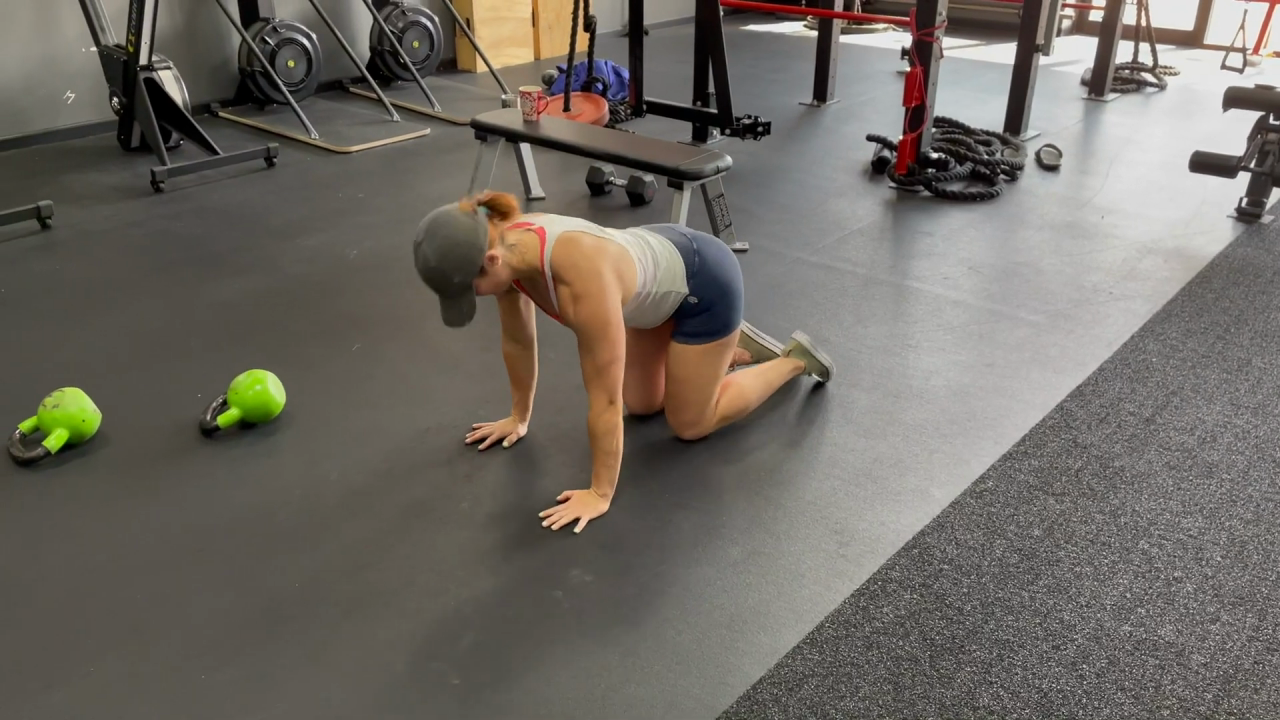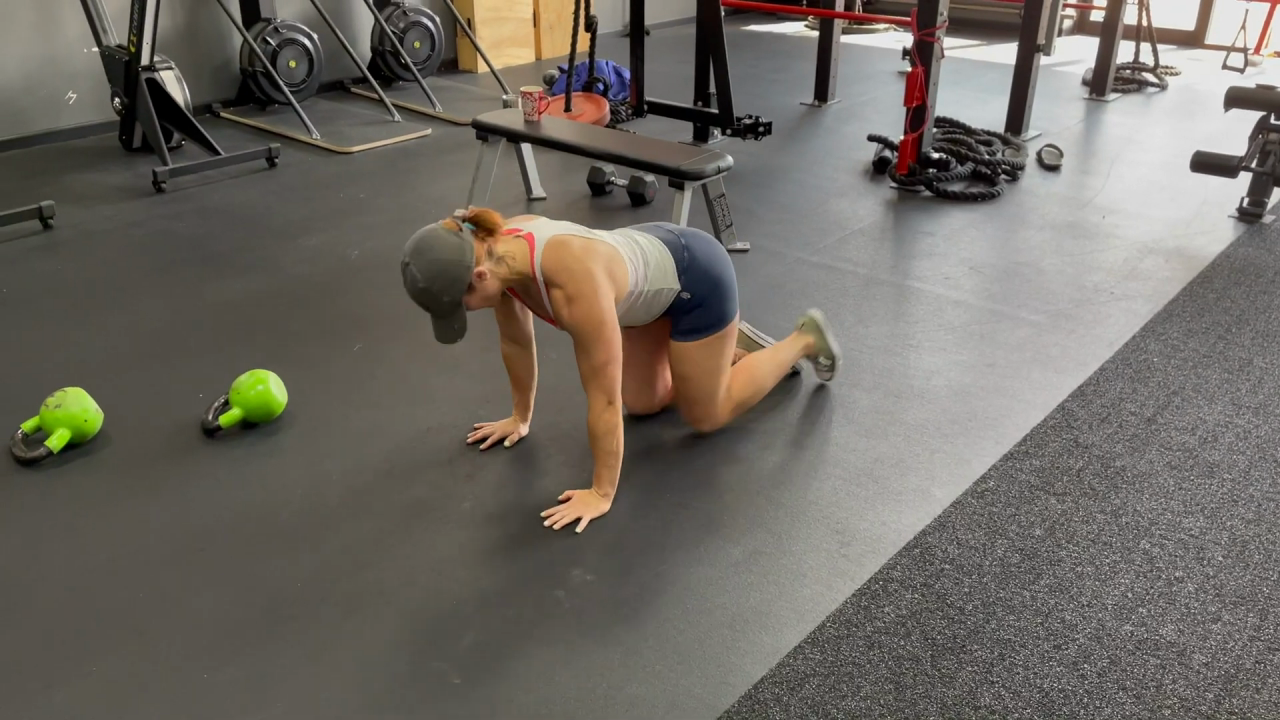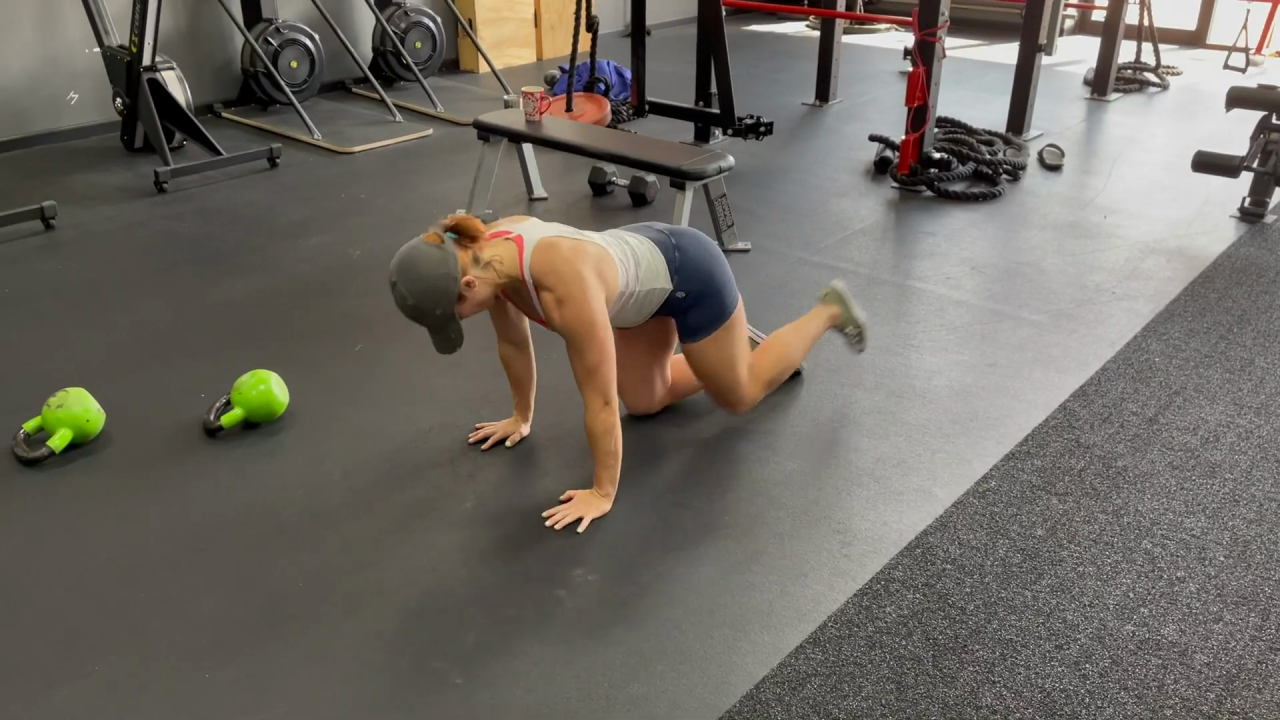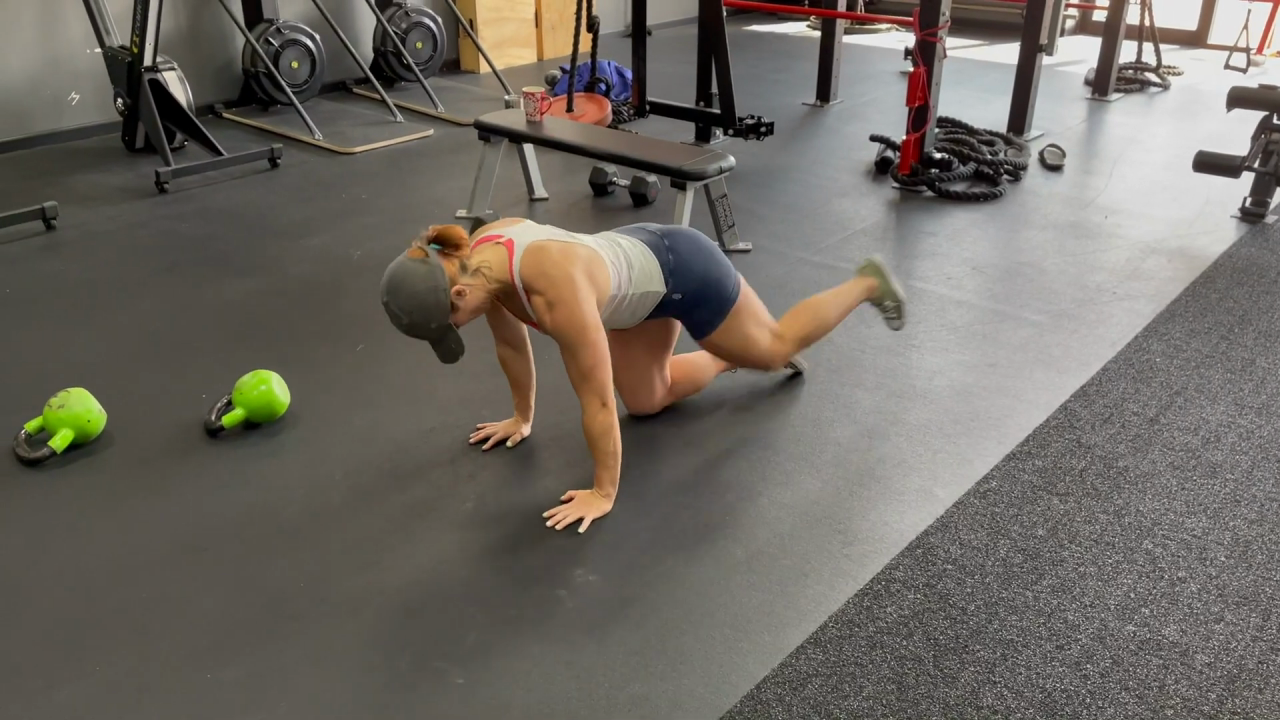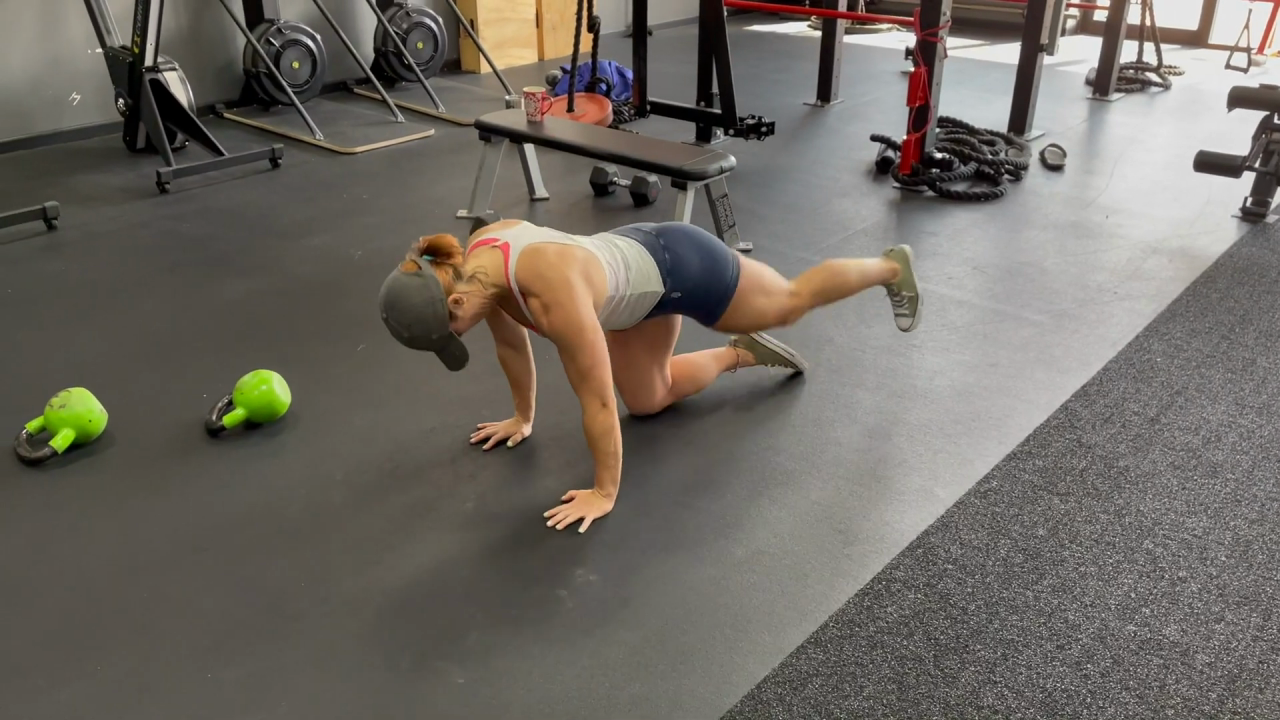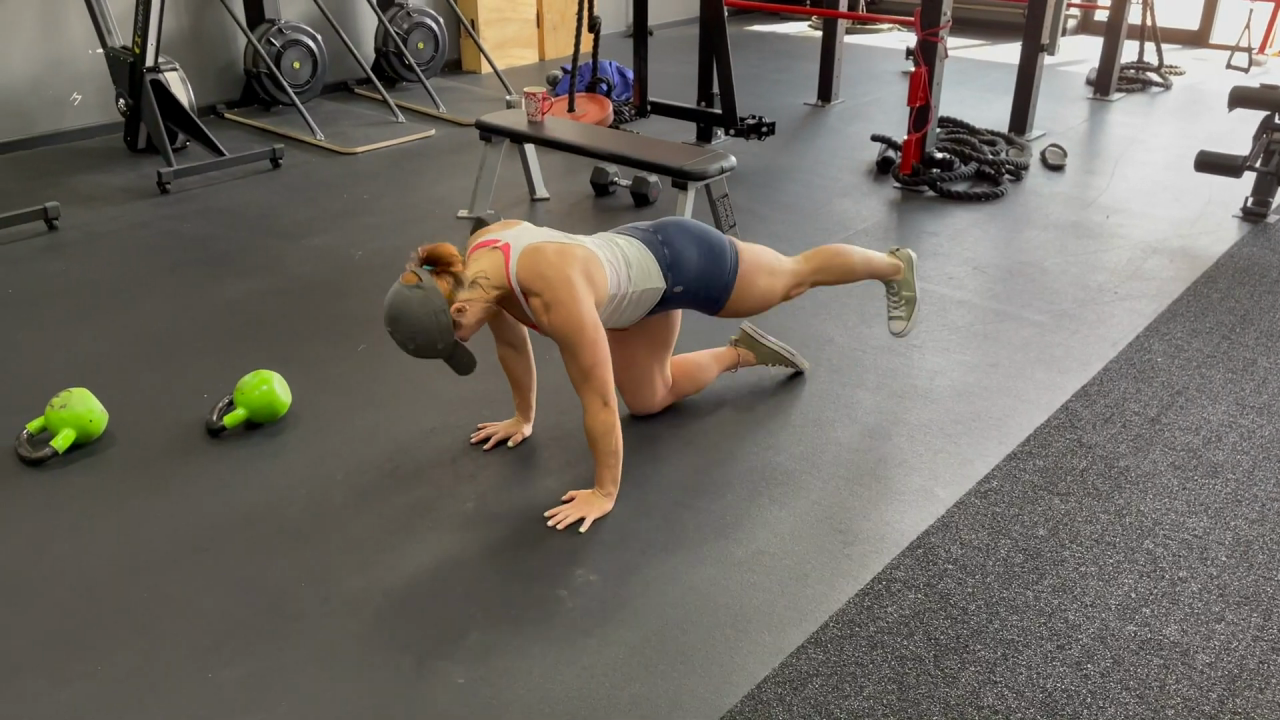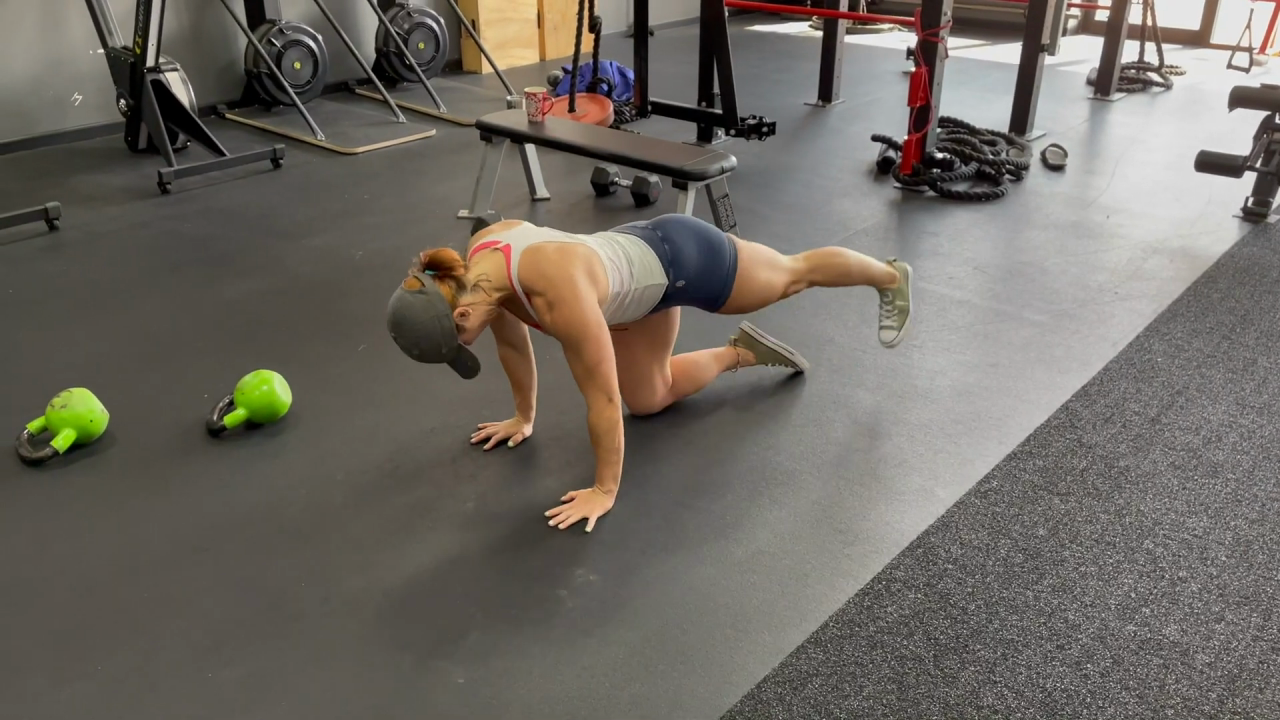
dt=0.1s
person 1, frame 1
left shoulder: (581, 278)
right shoulder: (501, 247)
left elbow: (605, 398)
right elbow: (517, 341)
left wrist: (599, 493)
right wrist: (519, 417)
left hip: (704, 280)
right hip: (662, 262)
left knee: (688, 425)
right knee: (642, 403)
left ankle: (793, 361)
right ankle: (738, 349)
person 1, frame 2
left shoulder: (575, 284)
right shoulder: (490, 254)
left elbow: (603, 397)
right elbow: (516, 340)
left wrist: (602, 493)
right wrist: (520, 417)
left hip: (695, 275)
right hip: (647, 259)
left knee: (706, 416)
right knee: (642, 401)
left ankle: (803, 340)
right ankle: (732, 347)
person 1, frame 3
left shoulder: (563, 286)
right shoulder: (480, 258)
left elbow: (600, 399)
right elbow: (513, 342)
left wrist: (602, 493)
right wrist: (521, 417)
left hip: (688, 273)
right hip: (645, 258)
left knee: (739, 394)
right knee: (643, 401)
left ankle: (828, 312)
right ankle: (734, 346)
person 1, frame 4
left shoulder: (555, 291)
right shoulder: (476, 260)
left elbow: (598, 401)
right elbow: (511, 341)
left wrist: (604, 494)
right wrist: (521, 417)
left hip: (682, 272)
right hip: (635, 259)
left knee: (773, 350)
right knee: (645, 400)
left ankle: (869, 283)
right ankle: (730, 352)
person 1, frame 5
left shoulder: (551, 293)
right shoulder: (474, 265)
left elbow: (598, 402)
right elbow: (511, 342)
left wrist: (604, 493)
right wrist: (522, 417)
left hip: (682, 269)
right hip: (637, 256)
left knee: (793, 299)
right knee: (647, 401)
left ankle: (889, 268)
right ankle: (738, 353)
person 1, frame 6
left shoulder: (554, 295)
right shoulder: (475, 267)
left elbow: (599, 401)
right elbow: (511, 342)
left wrist: (604, 493)
right wrist: (523, 417)
left hip: (683, 263)
right hip: (638, 261)
left knee: (796, 278)
right knee: (647, 400)
left ankle: (893, 267)
right ankle: (741, 353)
person 1, frame 7
left shoulder: (557, 294)
right shoulder: (476, 269)
left elbow: (602, 398)
right elbow: (513, 343)
left wrist: (604, 491)
right wrist: (523, 417)
left hip: (682, 259)
right hip: (638, 262)
left knee: (795, 275)
right knee: (647, 399)
left ankle: (889, 276)
right ankle: (740, 353)
